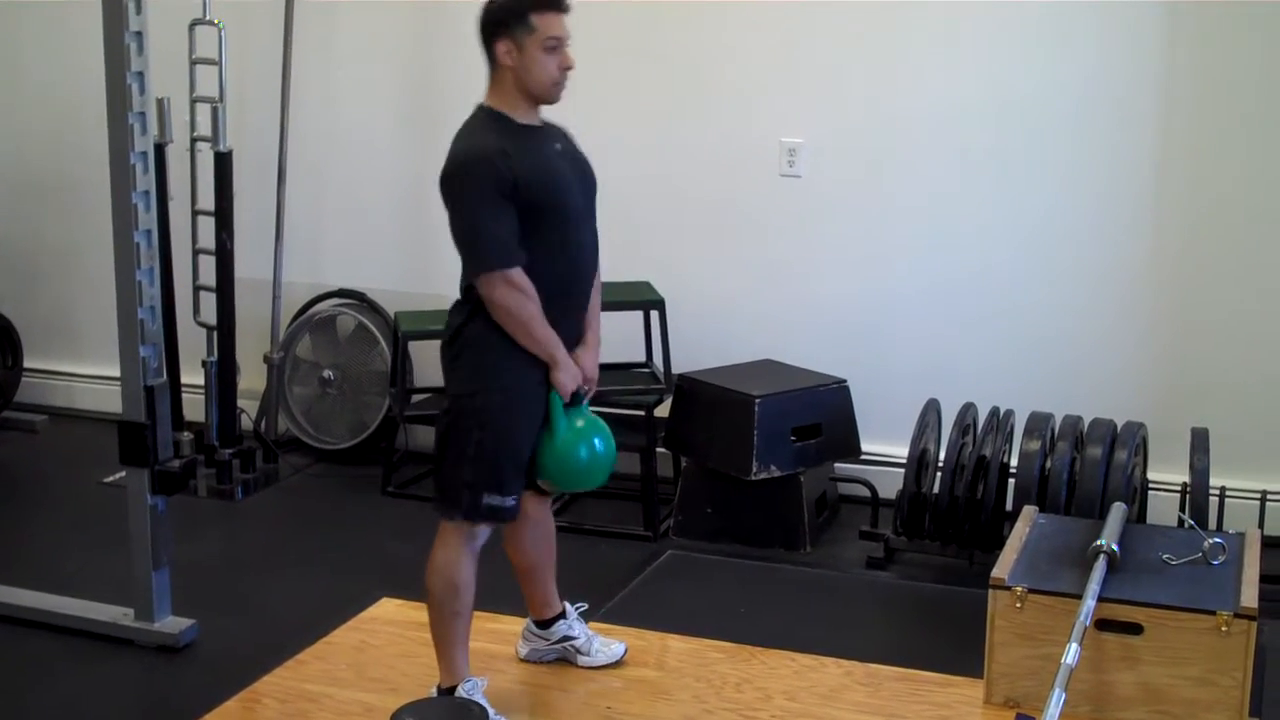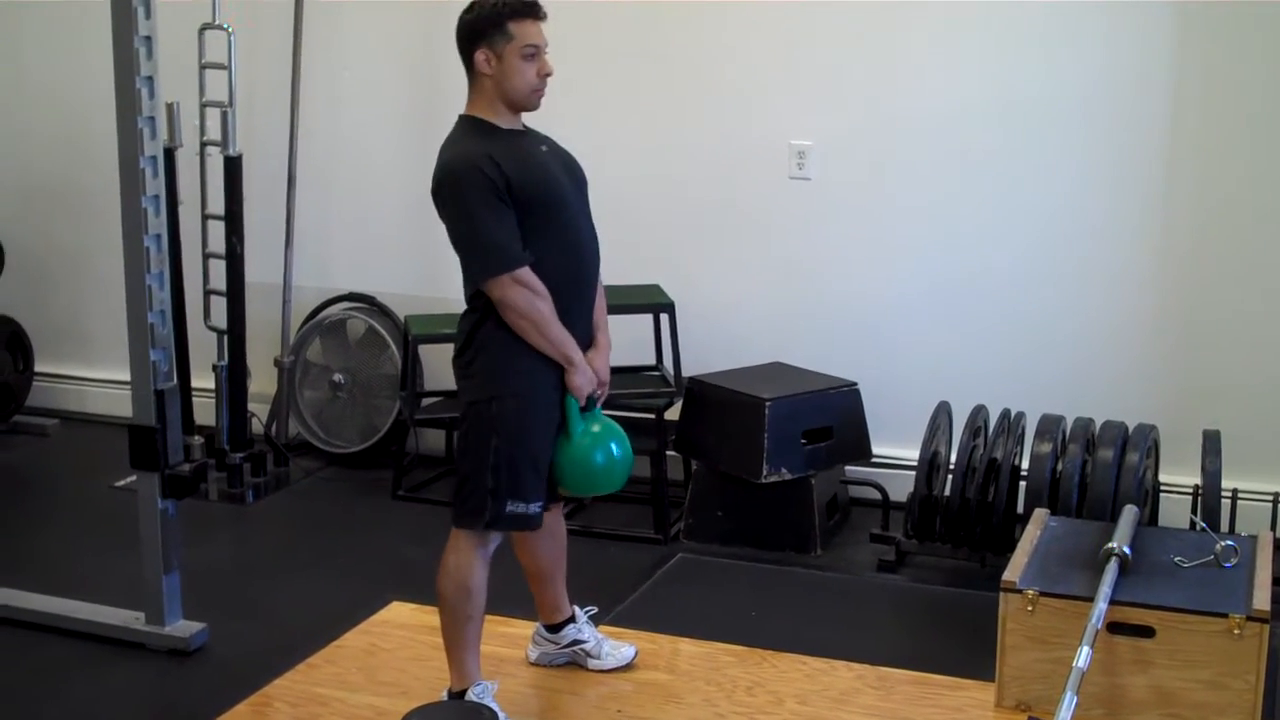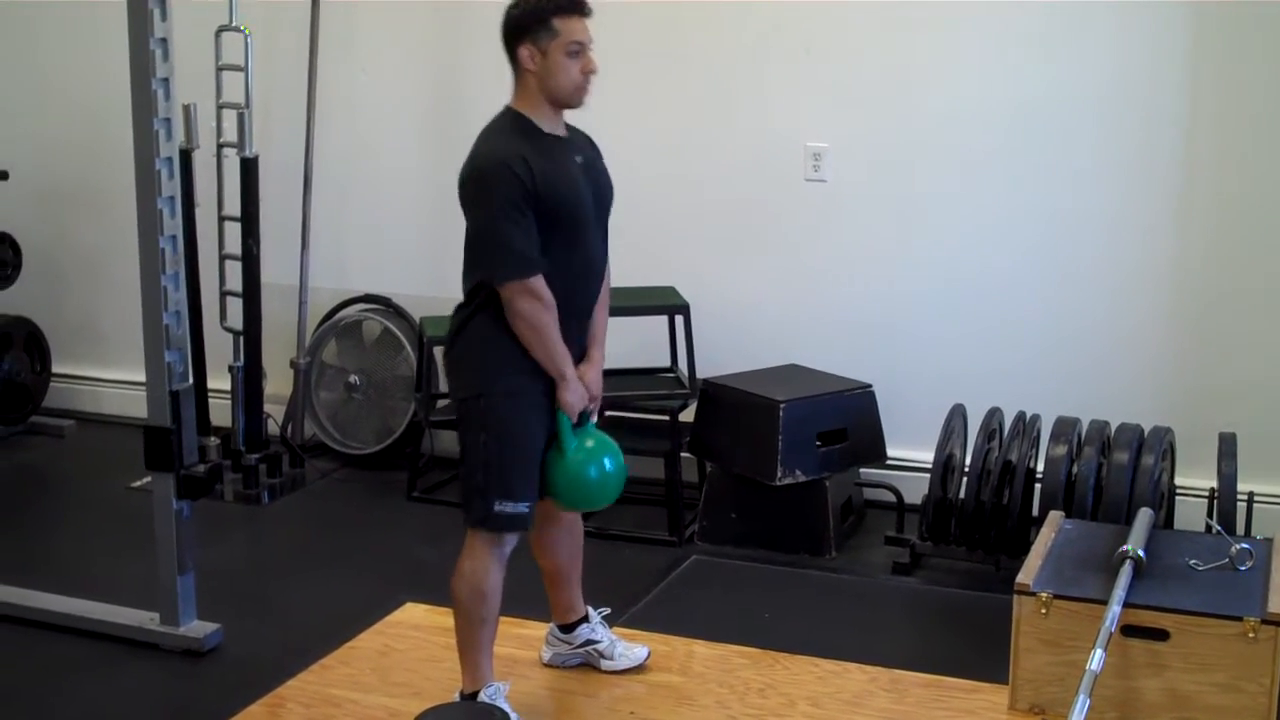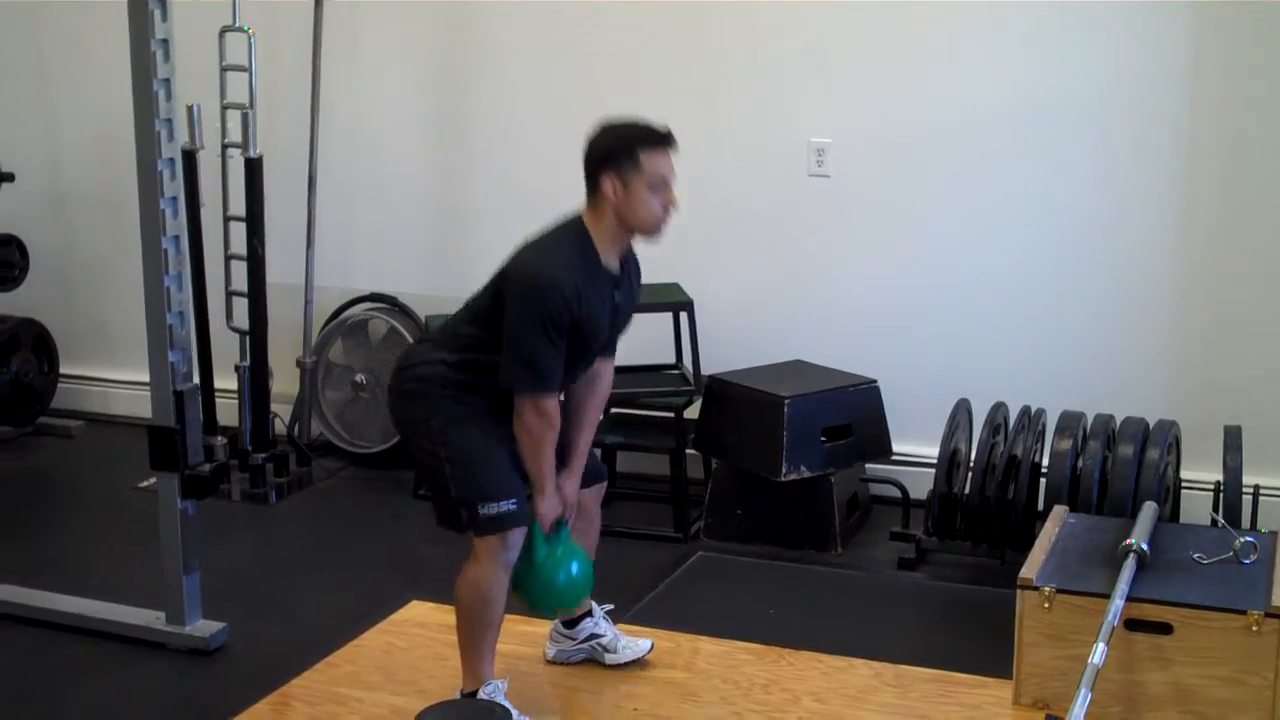
dt=0.4s
person 1, frame 1
left shoulder: (554, 139)
right shoulder: (480, 156)
left elbow: (583, 249)
right elbow: (500, 282)
left wrist: (587, 345)
right wrist: (556, 360)
left hip: (549, 351)
right hip: (498, 362)
left knee: (533, 494)
right knee: (470, 520)
left ankle: (548, 625)
person 1, frame 2
left shoulder: (536, 145)
right shoulder: (469, 163)
left elbow: (579, 252)
right elbow: (509, 284)
left wrist: (597, 345)
right wrist: (573, 361)
left hip: (562, 362)
right hip: (511, 369)
left knee: (544, 503)
right knee: (481, 526)
left ankle: (559, 629)
person 1, frame 3
left shoulder: (580, 148)
right shoulder: (500, 161)
left elbow: (595, 261)
right elbow: (522, 290)
left wrist: (592, 360)
right wrist: (564, 377)
left hip: (564, 365)
right hip: (503, 368)
left knee: (561, 498)
right knee: (496, 528)
left ankle: (571, 630)
person 1, frame 4
left shoulder: (623, 268)
right shoulder: (548, 276)
left elbow: (595, 369)
right elbow: (537, 404)
left wrist: (571, 469)
right wrist: (543, 490)
left hip: (505, 393)
right hip: (442, 391)
left knee: (587, 490)
right knee: (505, 530)
left ankle: (577, 627)
